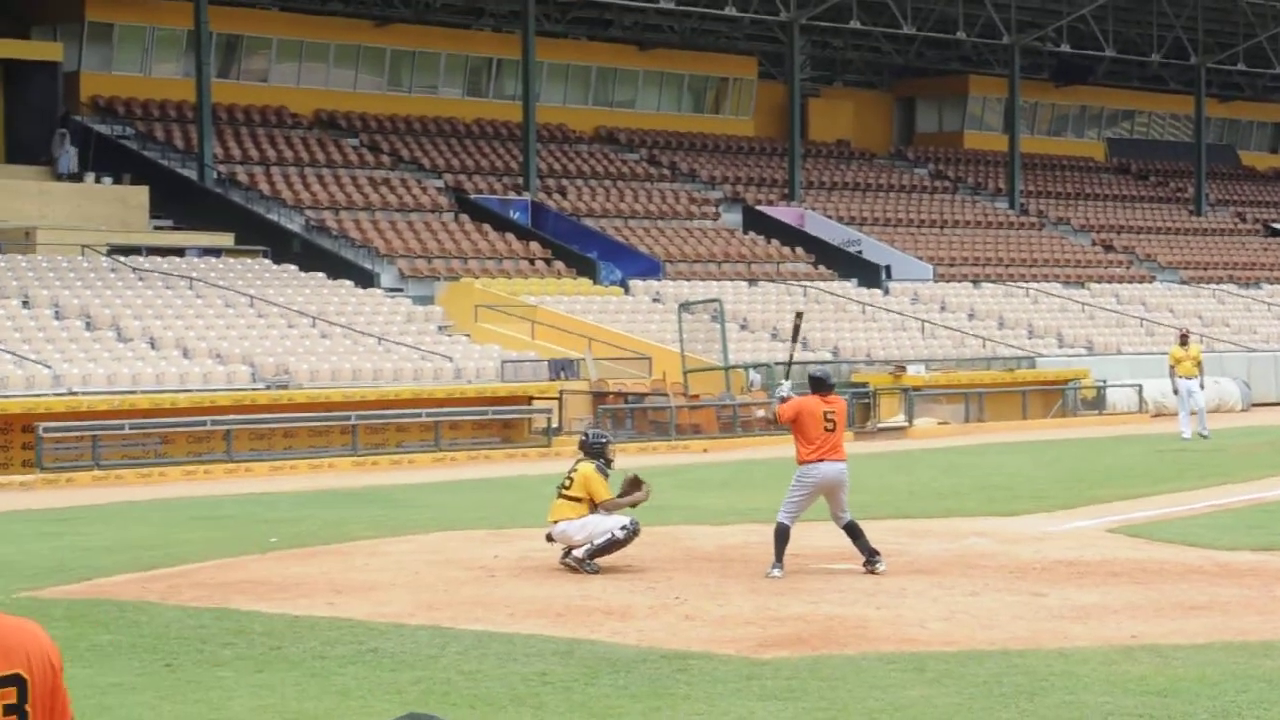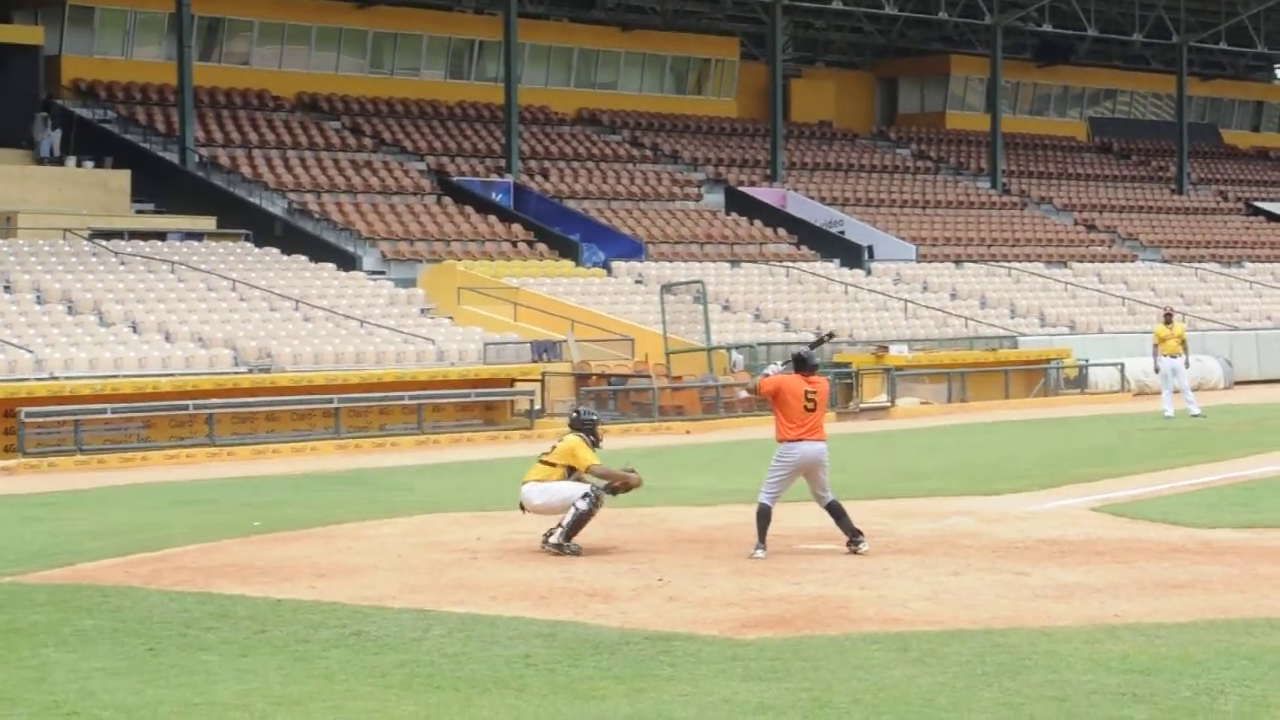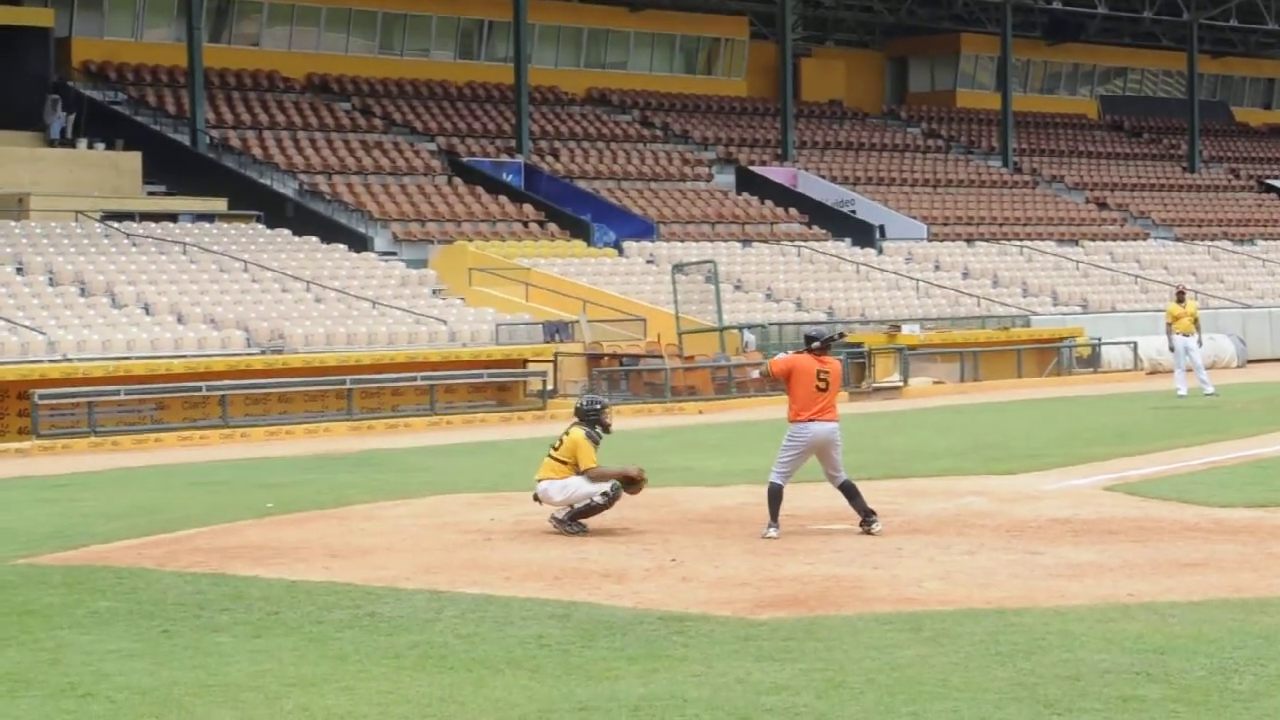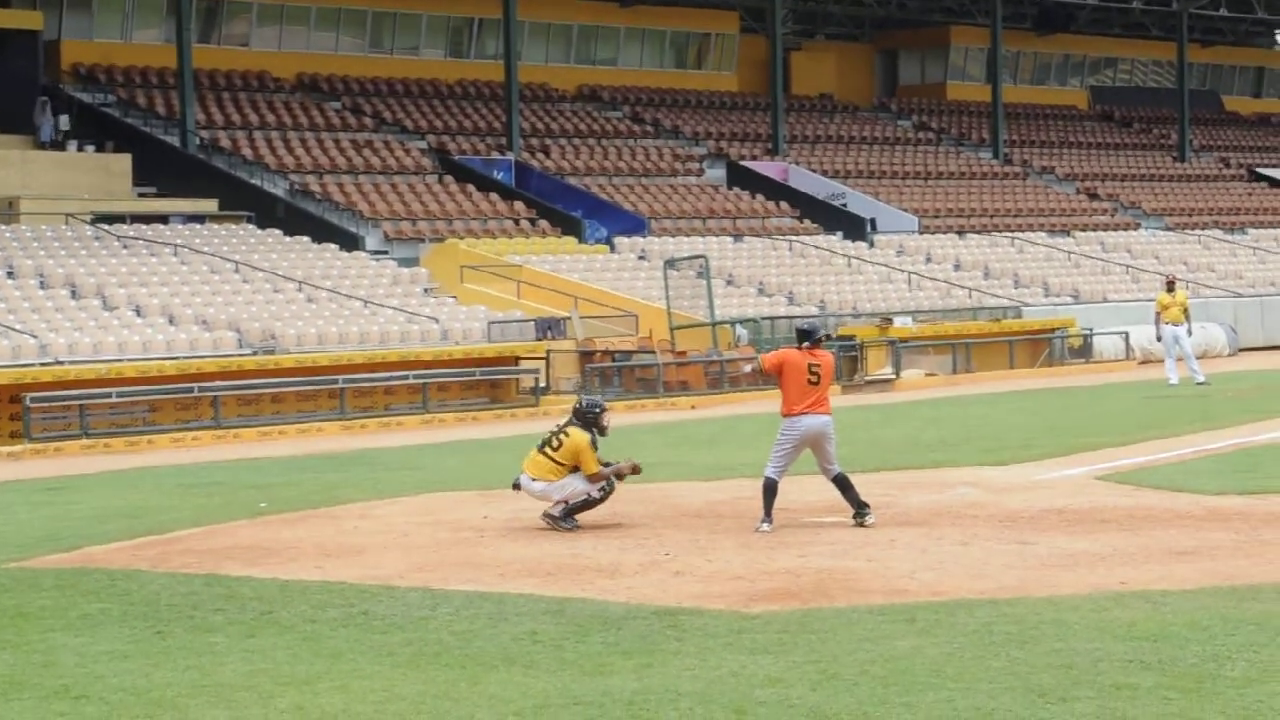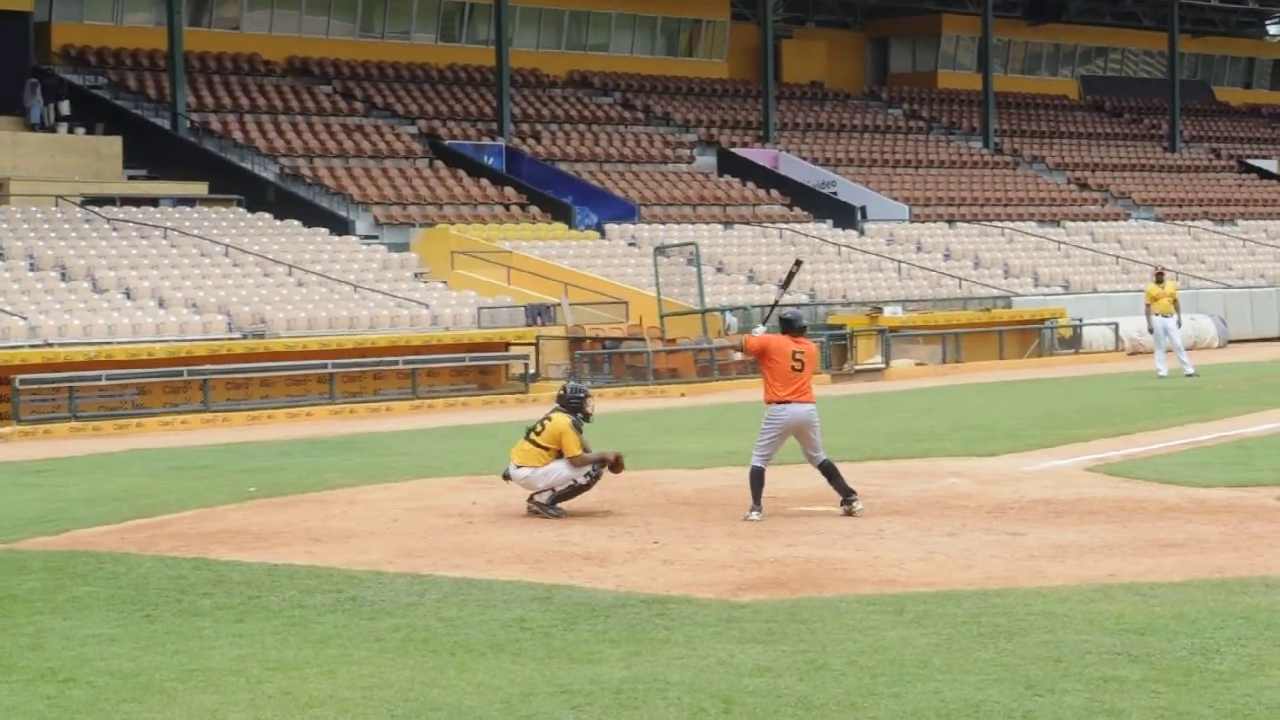
dt=0.5s
person 1, frame 1
left shoulder: (801, 404)
right shoulder: (841, 403)
left elbow: (774, 417)
left wrist: (781, 397)
right wrist: (789, 396)
left hip: (812, 471)
right hip: (839, 469)
left knee: (785, 517)
right knee: (843, 517)
left ankle: (778, 565)
right ankle: (874, 560)
person 1, frame 2
left shoulder: (782, 382)
right shoulder: (824, 384)
left elbow: (751, 387)
left wrist: (768, 374)
left hip: (792, 449)
right hip: (818, 448)
left knee: (767, 497)
right knee: (825, 497)
left ankle: (760, 546)
right ankle: (857, 539)
person 1, frame 3
left shoulder: (795, 361)
right shoulder: (836, 365)
left elbow: (763, 372)
left wrist: (779, 360)
left hip: (803, 429)
right hip: (831, 428)
left knee: (778, 477)
right knee: (838, 477)
left ankle: (773, 526)
right ankle: (870, 520)
person 1, frame 4
left shoulder: (786, 356)
right shoulder: (828, 358)
left elbow: (756, 367)
left wrist: (774, 356)
left hip: (796, 423)
right hip: (823, 421)
left knee: (773, 471)
right knee: (832, 470)
left ankle: (767, 519)
right ankle: (863, 512)
person 1, frame 5
left shoulder: (770, 342)
right shoulder: (811, 348)
left elbow: (739, 345)
left wrist: (757, 335)
left hip: (780, 411)
right hip: (807, 410)
left knee: (759, 460)
right knee: (818, 457)
left ankle: (756, 509)
right ankle: (851, 499)
